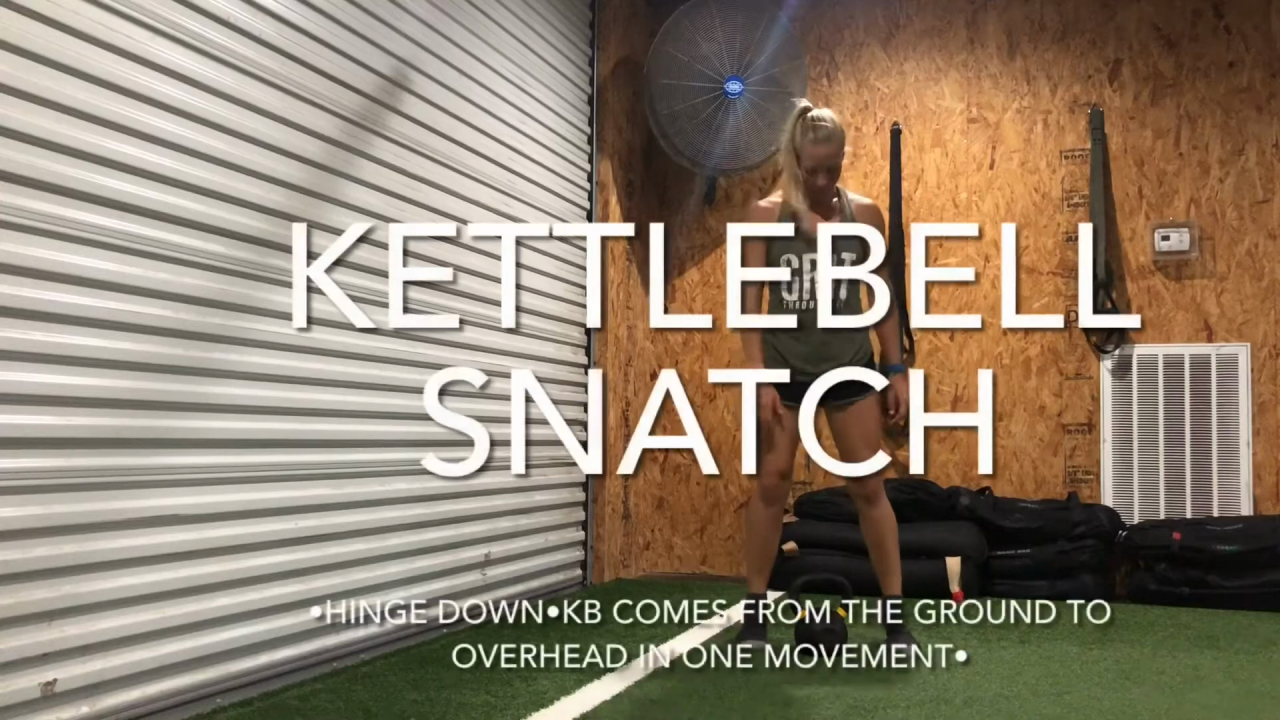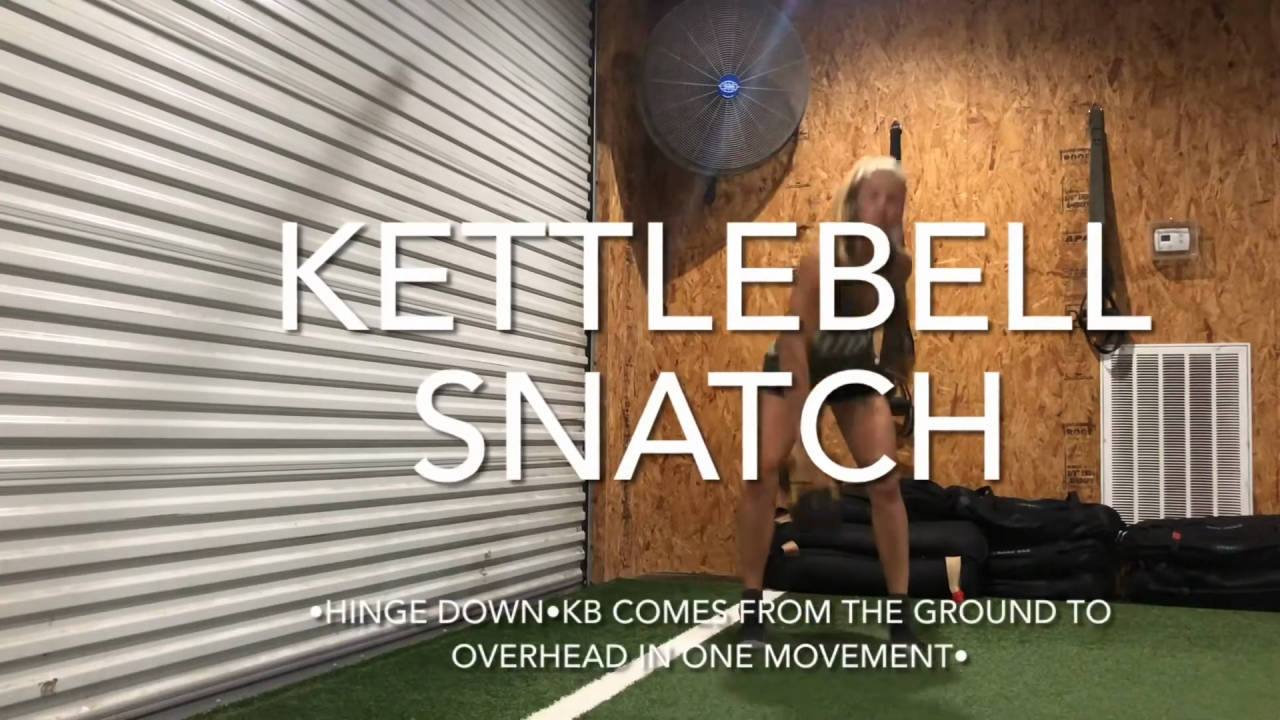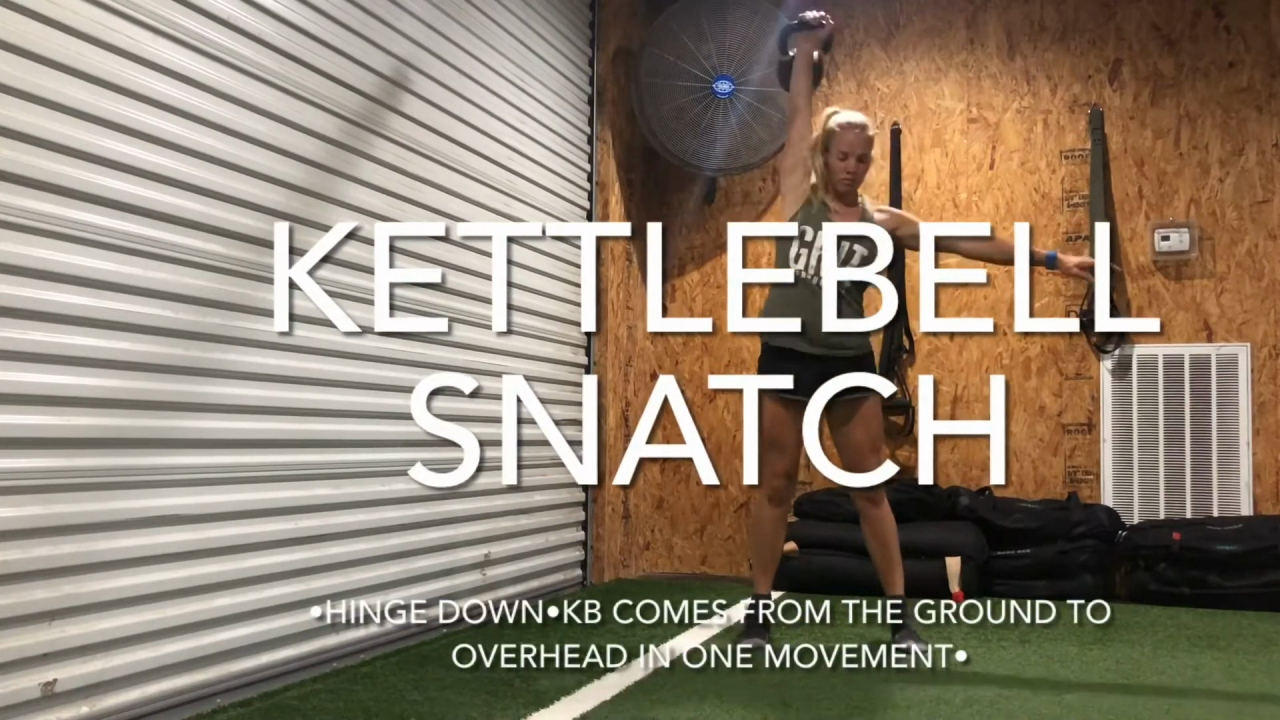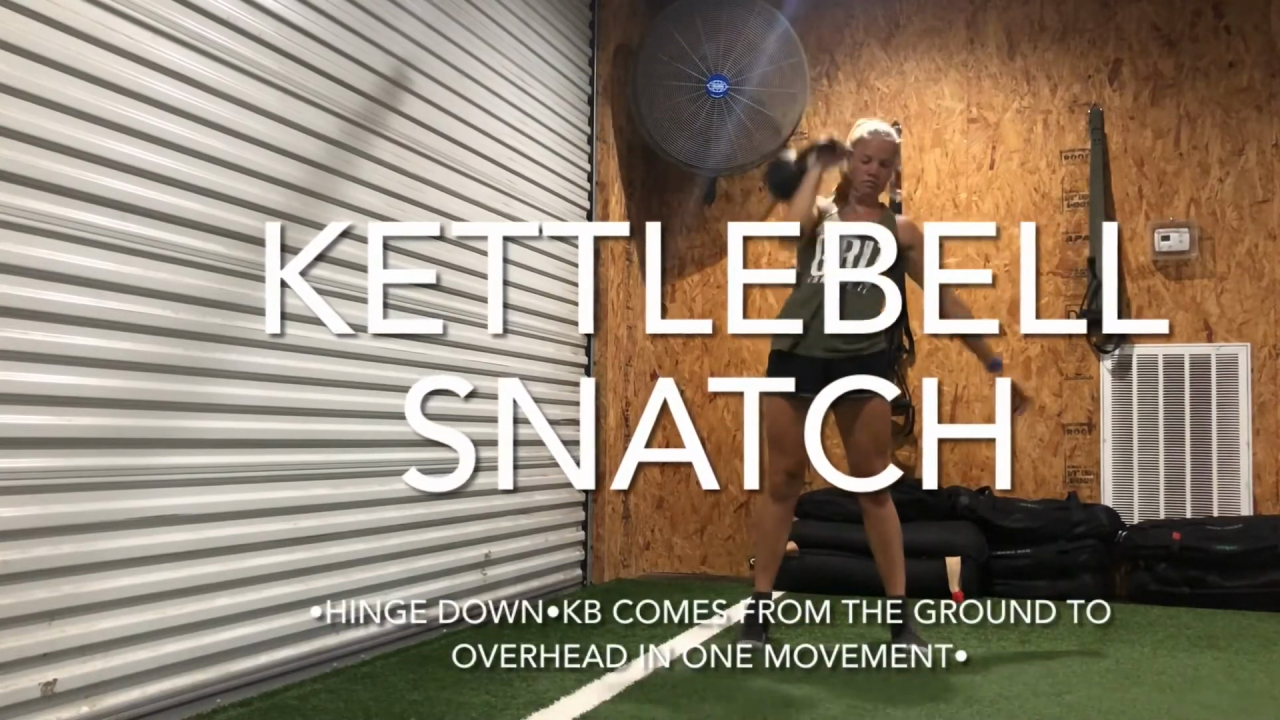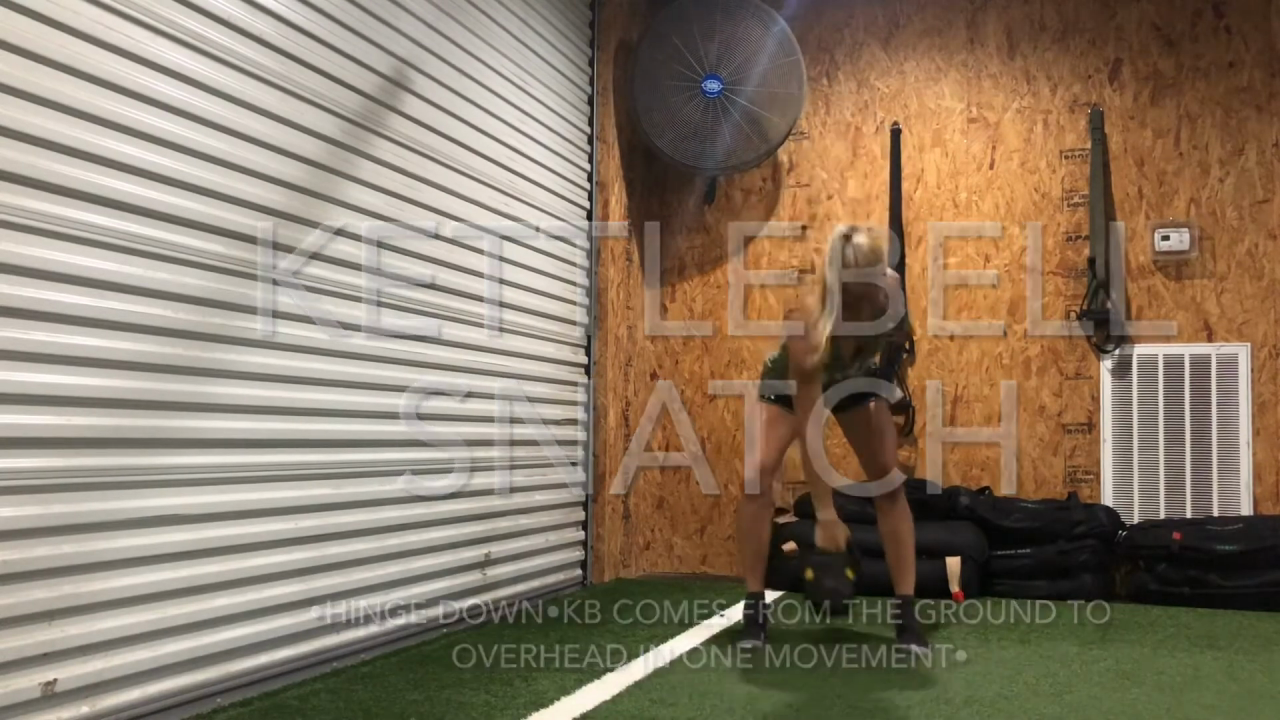
dt=1s
person 1, frame 1
left shoulder: (865, 217)
right shoulder: (764, 216)
left elbow: (884, 300)
right elbow: (750, 301)
left wrist: (896, 370)
right wrist: (756, 375)
left hip: (850, 367)
right hip: (783, 367)
left knee: (869, 488)
right knee: (771, 485)
left ankle: (896, 616)
right ankle: (754, 611)
person 1, frame 2
left shoulder: (899, 261)
right shoulder: (820, 259)
right elbow: (796, 343)
left wrist: (905, 366)
right wrist: (808, 435)
left hip: (856, 369)
right hip: (797, 371)
left knee: (885, 480)
right knee: (766, 470)
left ankle: (901, 611)
right ankle: (753, 606)
person 1, frame 3
left shoulder: (882, 222)
right shoulder: (798, 195)
left elbow: (966, 242)
right elbow: (799, 116)
left wrist: (1049, 259)
right wrist: (806, 50)
left hip: (848, 362)
right hip: (785, 358)
left knee: (869, 488)
right knee: (775, 483)
left ankle: (899, 612)
right ankle: (759, 607)
person 1, frame 4
left shoulder: (903, 231)
right shoulder: (821, 211)
left elbow: (946, 300)
right elbow: (793, 228)
left wrist: (996, 366)
right wrist: (813, 177)
left hip: (864, 360)
right hip: (796, 355)
left knee: (873, 487)
right knee: (781, 482)
left ankle: (900, 615)
right ankle: (759, 607)
person 1, frame 5
left shoulder: (888, 292)
right shoulder: (810, 326)
right elbow: (806, 425)
right wrist: (825, 512)
left hip: (857, 385)
right hip: (789, 385)
left knee: (888, 482)
right knee: (757, 478)
left ankle: (905, 614)
right ankle: (755, 611)
